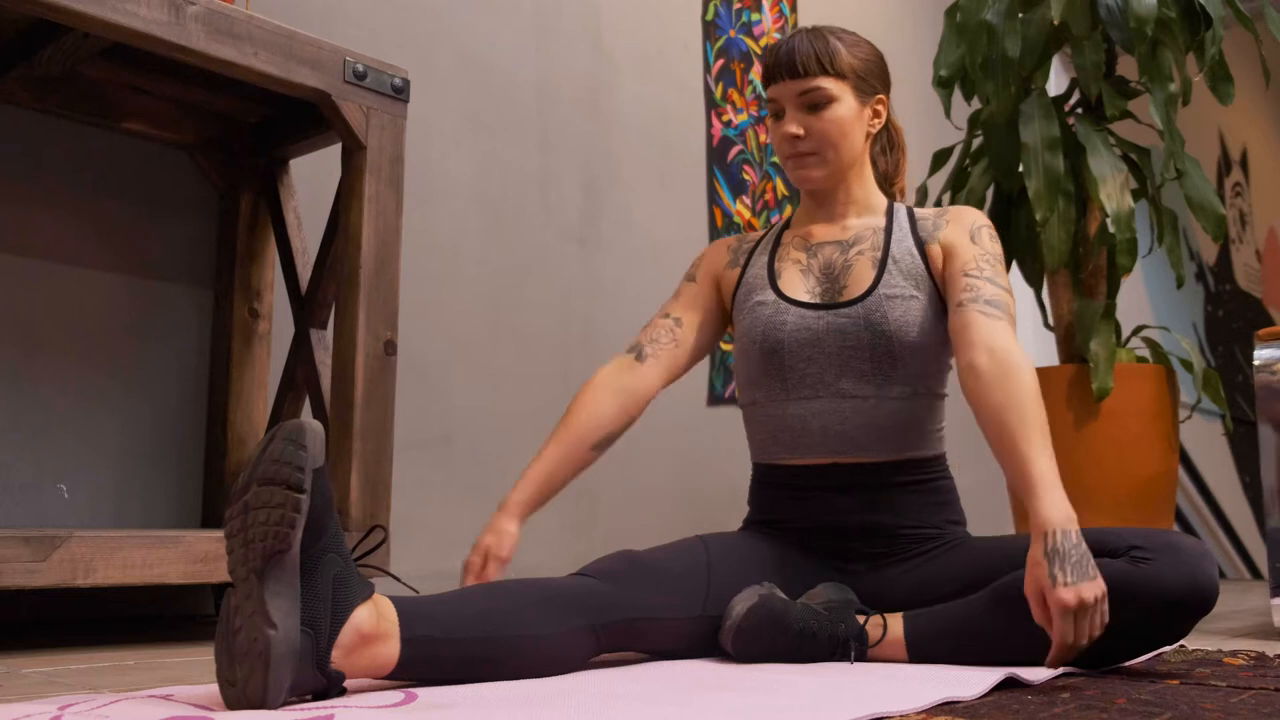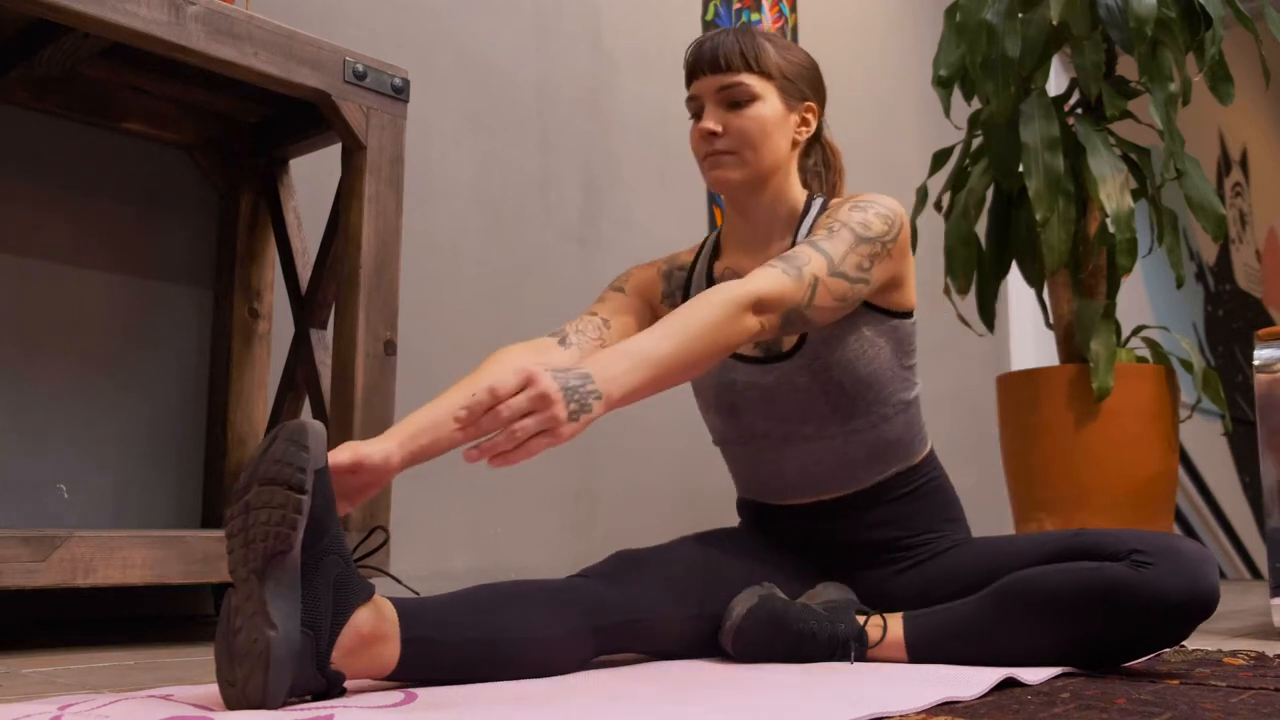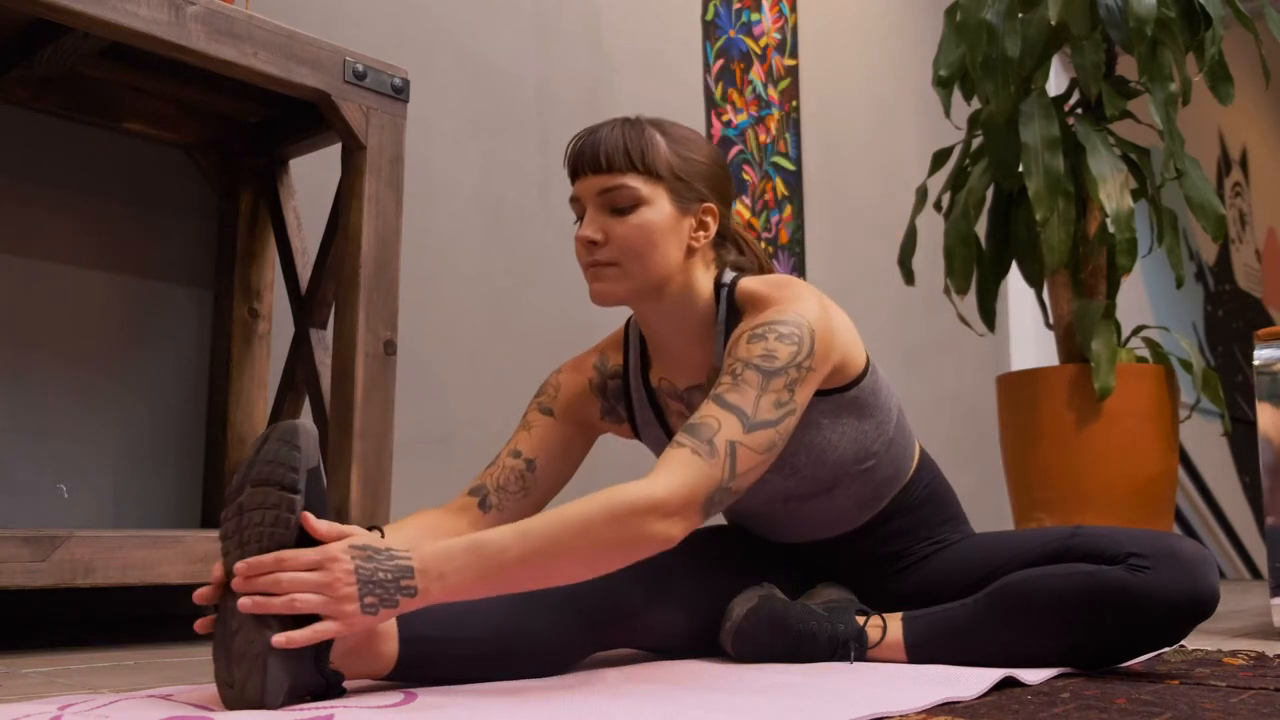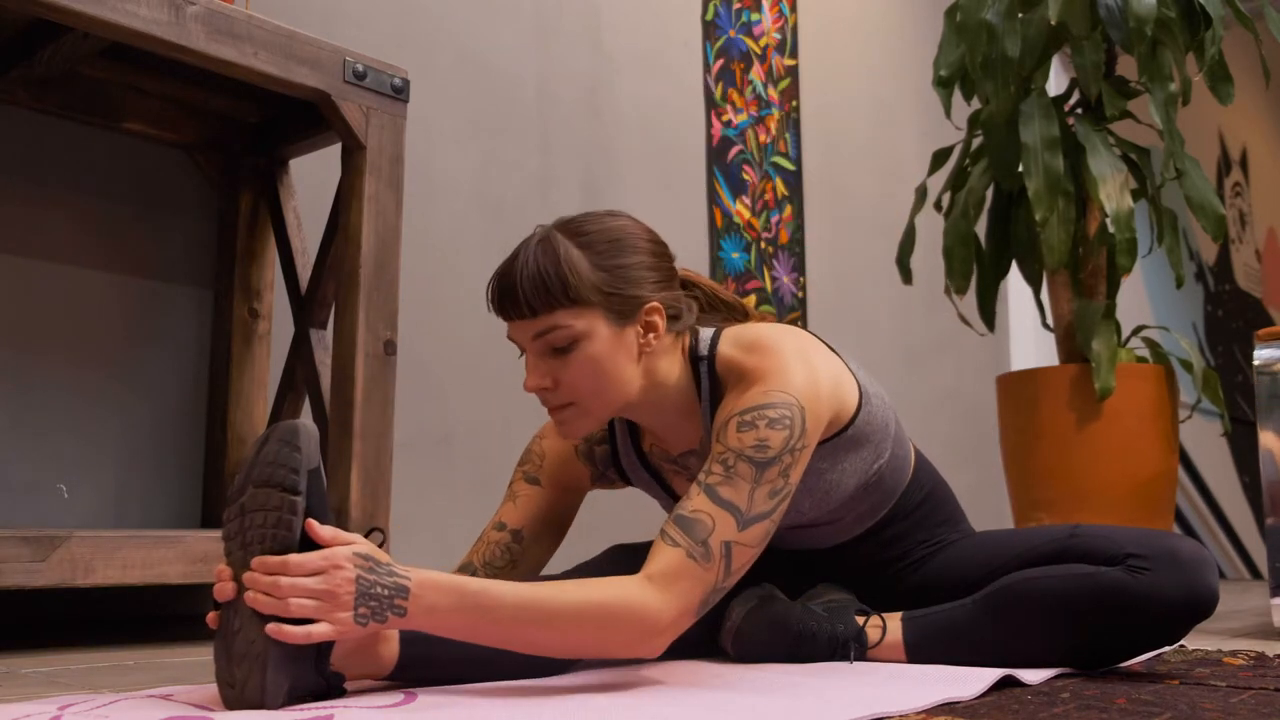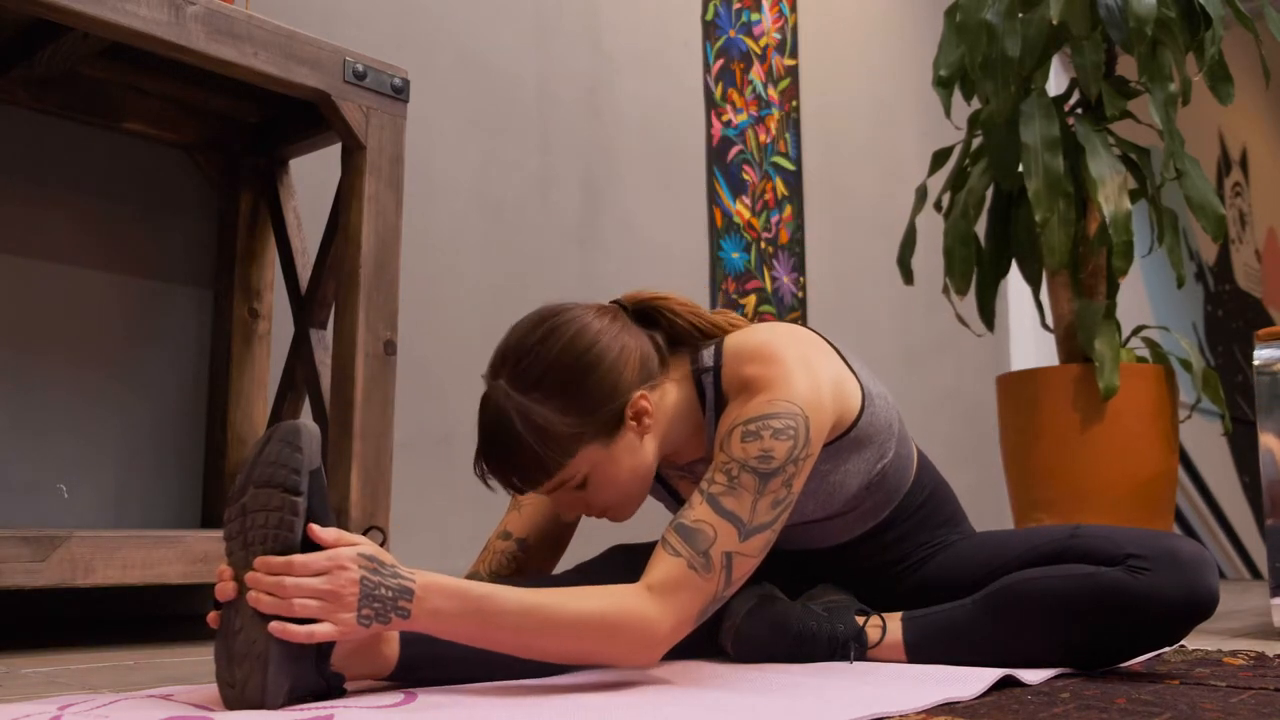
dt=1s
person 1, frame 1
left shoulder: (951, 235)
right shoulder: (732, 264)
left elbow: (995, 355)
right elbow: (632, 375)
left wrist: (1053, 516)
right wrist: (509, 511)
left hip: (918, 544)
right hip: (780, 543)
left knee: (1184, 573)
right knee: (611, 590)
right ankle: (349, 628)
person 1, frame 2
left shoulder: (872, 226)
right shoulder: (663, 283)
left elbow: (754, 303)
right elbow: (543, 352)
left wrist: (593, 386)
right wrist: (392, 446)
left hip: (914, 551)
right hip: (776, 557)
left knee: (1180, 577)
right knee: (612, 594)
person 1, frame 3
left shoulder: (789, 319)
right shoulder: (594, 381)
left elbow: (666, 507)
right elbow: (477, 511)
left wrist: (411, 575)
right wrist: (360, 562)
left hip: (916, 561)
right hip: (776, 570)
left knee: (1179, 577)
right knee: (611, 588)
person 1, frame 4
left shoulder: (774, 377)
right shoulder: (577, 441)
left elbow: (658, 614)
right elbow: (484, 582)
left wrist: (407, 594)
right wrist: (372, 621)
left hip: (913, 564)
right hip: (778, 585)
left knee: (1178, 577)
right knee: (612, 578)
person 1, frame 5
left shoulder: (779, 385)
right shoulder: (593, 437)
left elbow: (657, 623)
right elbow: (494, 588)
left wrist: (411, 596)
right wrist: (374, 637)
left hip: (913, 567)
right hip: (781, 589)
left knee: (1178, 578)
right knee: (620, 579)
